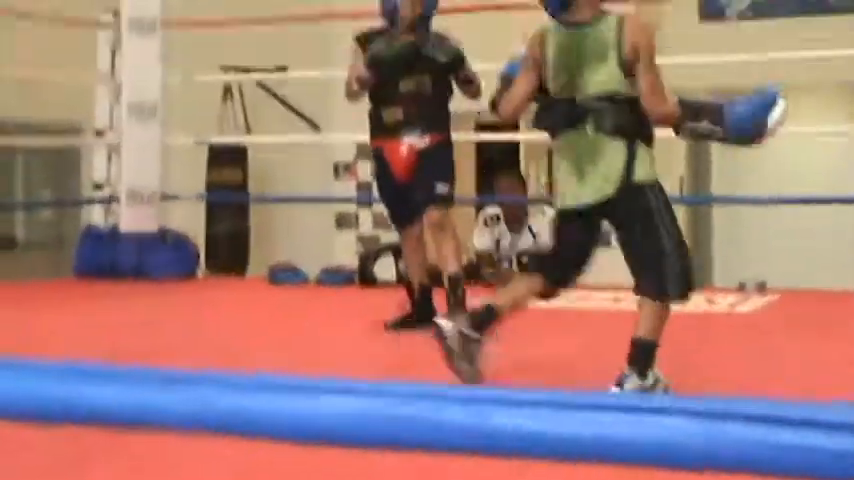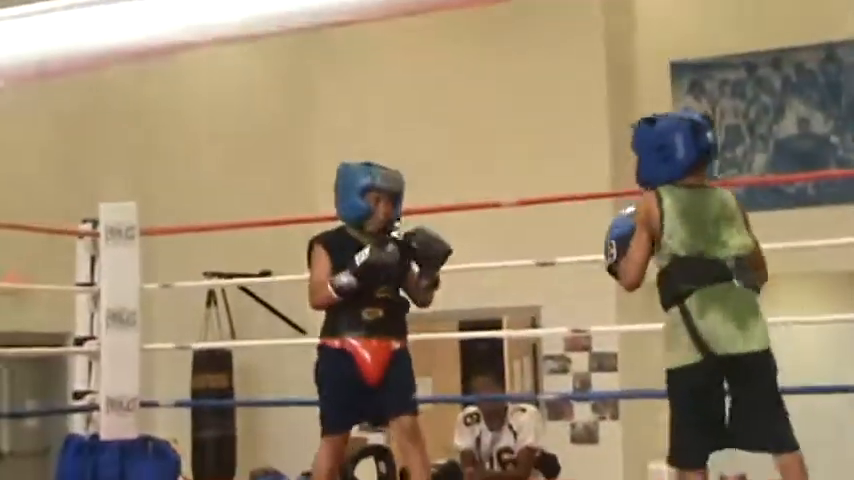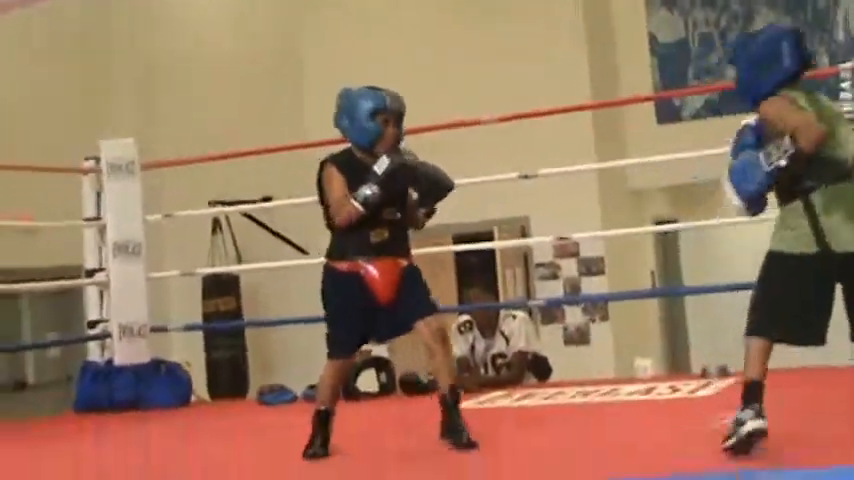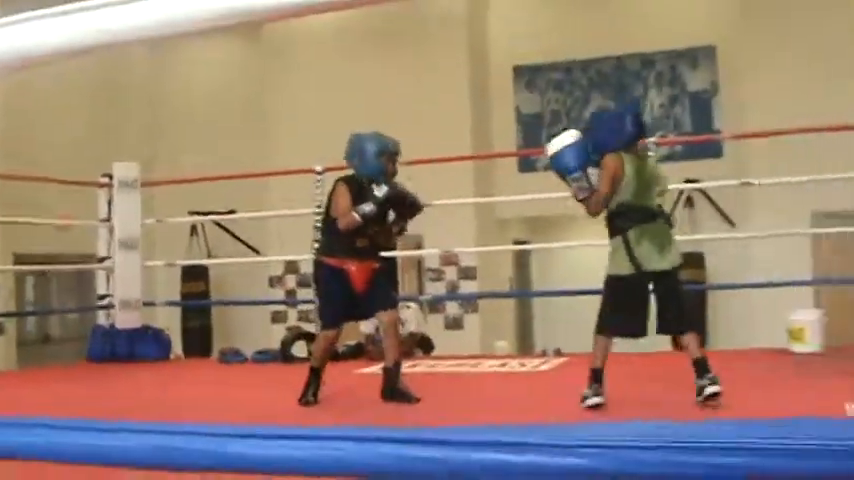
dt=0.5s
person 1, frame 1
left shoulder: (544, 40)
left elbow: (509, 110)
right elbow: (657, 110)
left wrist: (505, 91)
right wrist: (707, 114)
left hip: (574, 175)
right hip: (624, 169)
left knee: (553, 269)
right knee: (666, 275)
left ankle: (468, 326)
right ankle: (637, 374)
person 1, frame 2
left shoulder: (651, 203)
right shoulder: (729, 202)
left elbow: (630, 279)
right elbow: (760, 273)
left wrist: (615, 256)
left hip: (691, 334)
right hip: (745, 326)
left knee: (690, 448)
right knee: (777, 434)
person 1, frame 3
left shoulder: (774, 106)
left elbow: (815, 133)
left wrist: (777, 160)
left hip: (808, 220)
left knee: (764, 320)
left ankle: (751, 410)
person 1, frame 4
left shoulder: (612, 161)
right shoulder: (649, 164)
left elbow: (595, 207)
left wrist: (576, 179)
right wrist: (594, 171)
left hip: (631, 250)
right hip: (660, 247)
left knee: (610, 321)
right knee: (680, 318)
left ankle: (595, 386)
person 2, frame 1
left shoulder: (435, 42)
right shoulder: (370, 43)
left elbow: (473, 91)
right elbow: (352, 90)
left wrist: (457, 67)
right wrist: (371, 64)
left hip: (431, 146)
right hip: (389, 151)
left knee: (437, 218)
right knee: (409, 230)
left ankle: (456, 302)
person 2, frame 2
left shoulder: (397, 248)
right shoulder: (327, 245)
left elbow: (422, 299)
right elbow: (317, 298)
left wrist: (430, 268)
right wrist: (357, 271)
left hip: (391, 352)
right hip: (342, 354)
left knee: (407, 427)
right knee: (334, 439)
person 2, frame 3
left shoulder: (397, 168)
right shoulder: (336, 167)
left elbow: (414, 221)
right elbow: (342, 215)
left wrist: (428, 199)
right wrist: (378, 181)
left hip: (398, 268)
right hip: (350, 274)
left knee: (434, 329)
right knee: (341, 358)
left ankle: (451, 419)
person 2, frame 4
left shoulder: (380, 194)
right shoulder: (345, 187)
left elbow: (384, 236)
right elbow: (344, 222)
left wrist: (400, 217)
right wrist: (375, 202)
left hip: (368, 268)
right hip: (335, 268)
left knee: (390, 319)
right knee: (330, 332)
left ankle: (392, 384)
right ankle: (312, 384)
